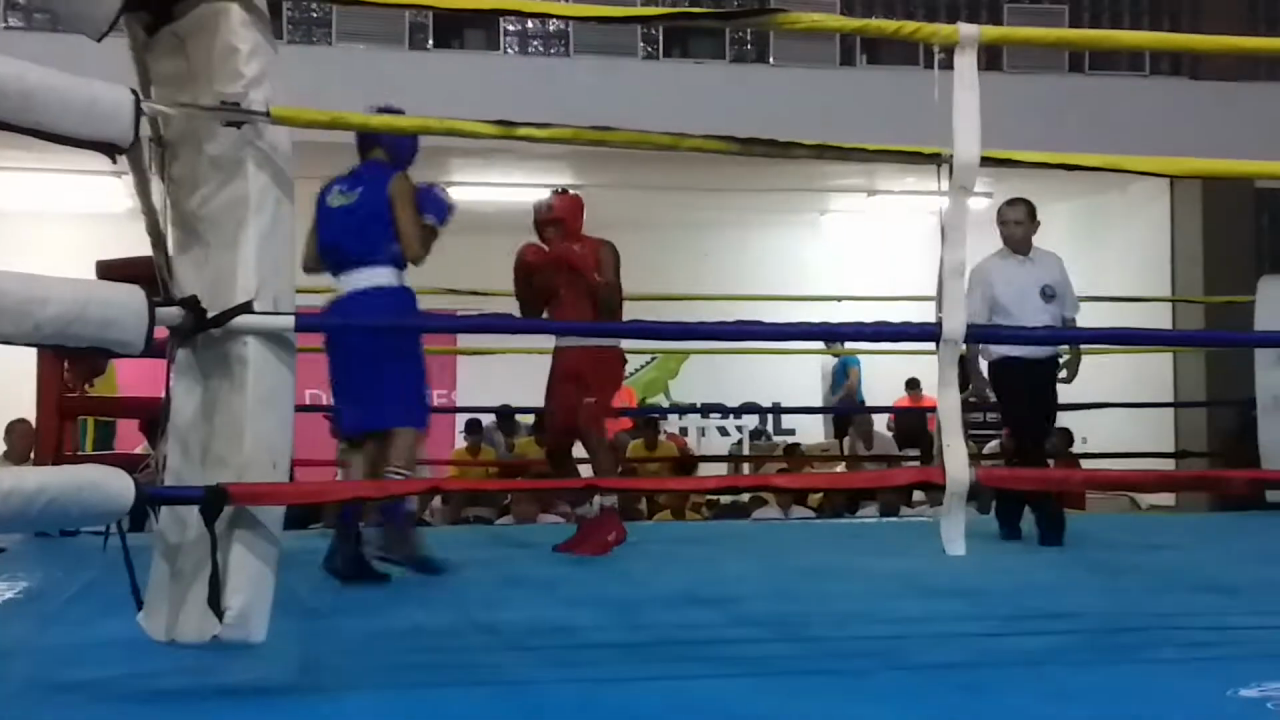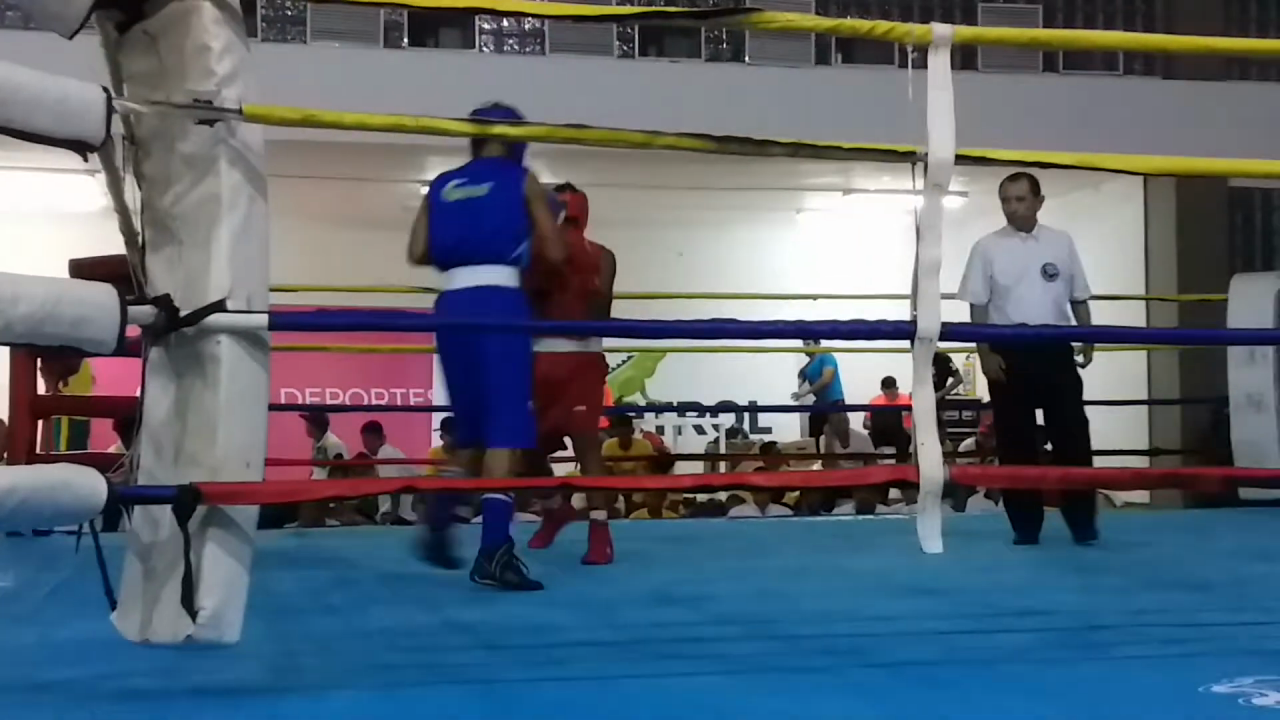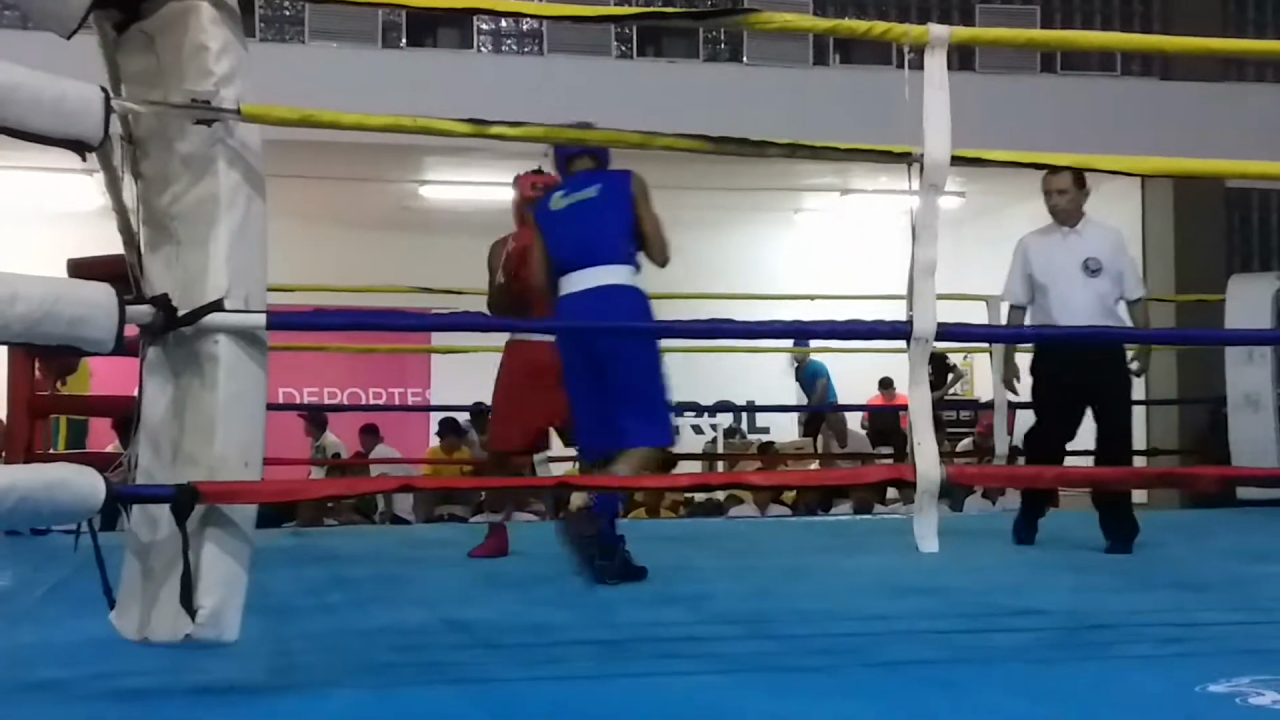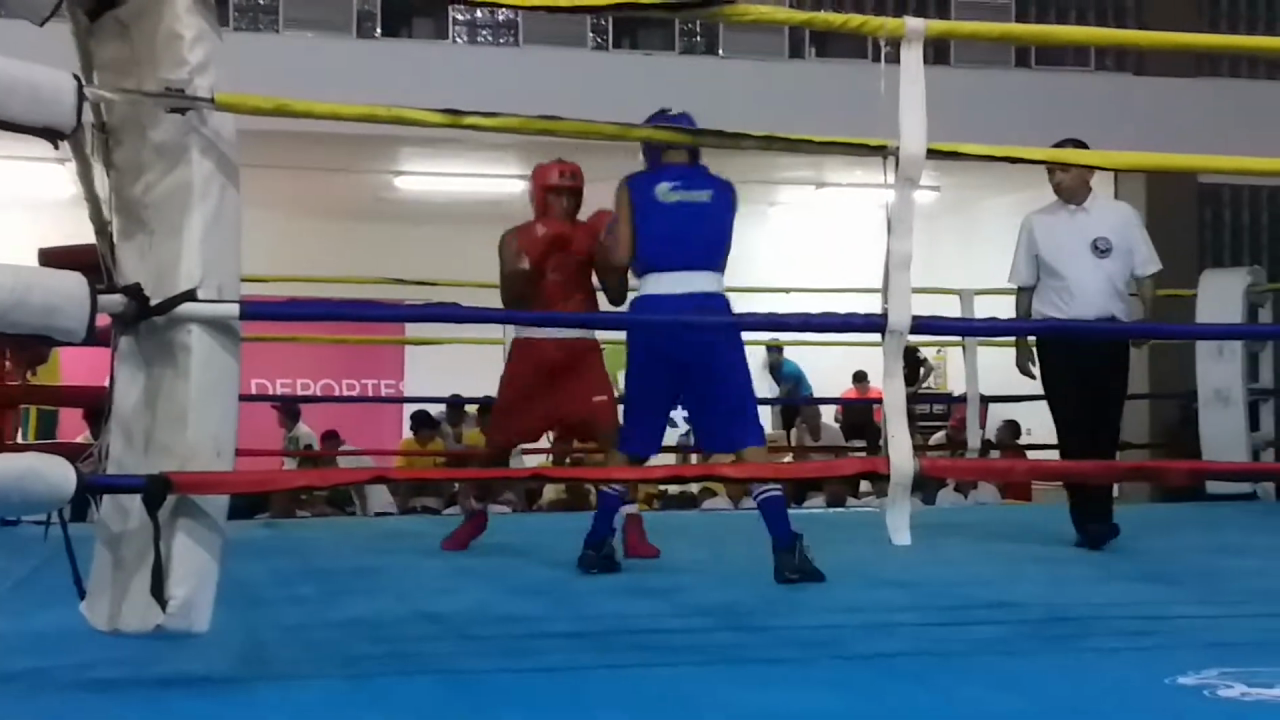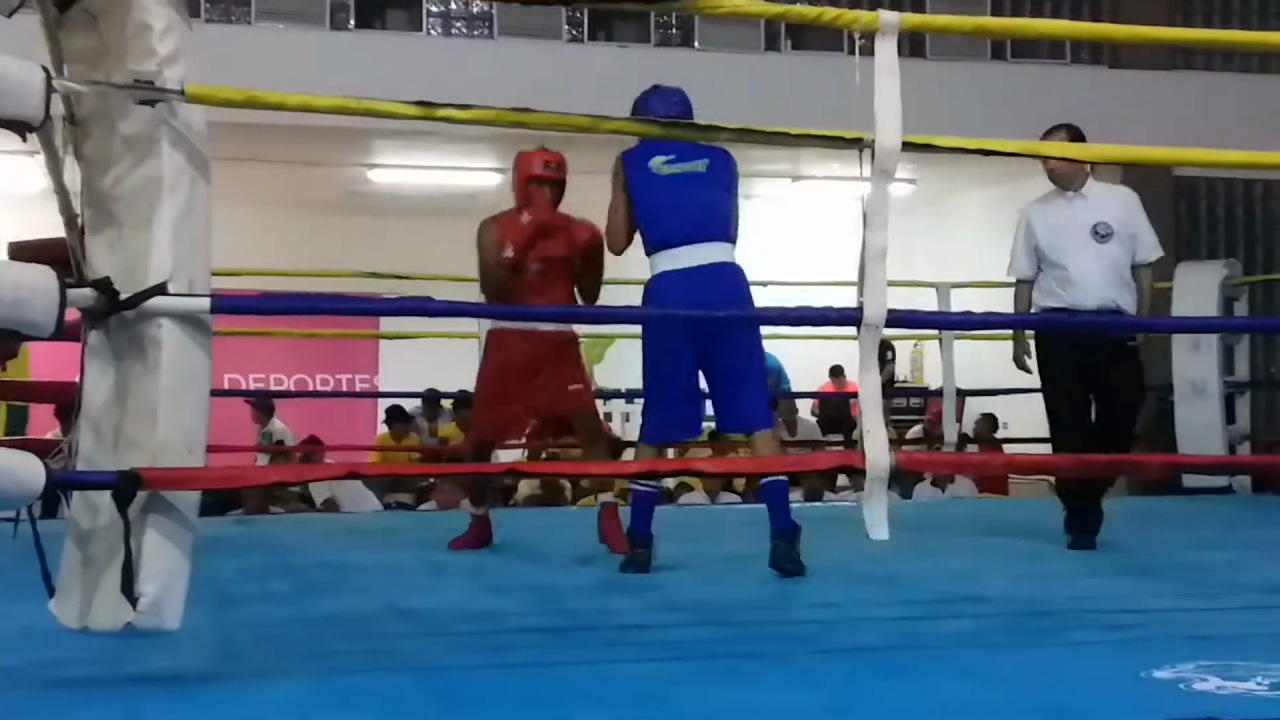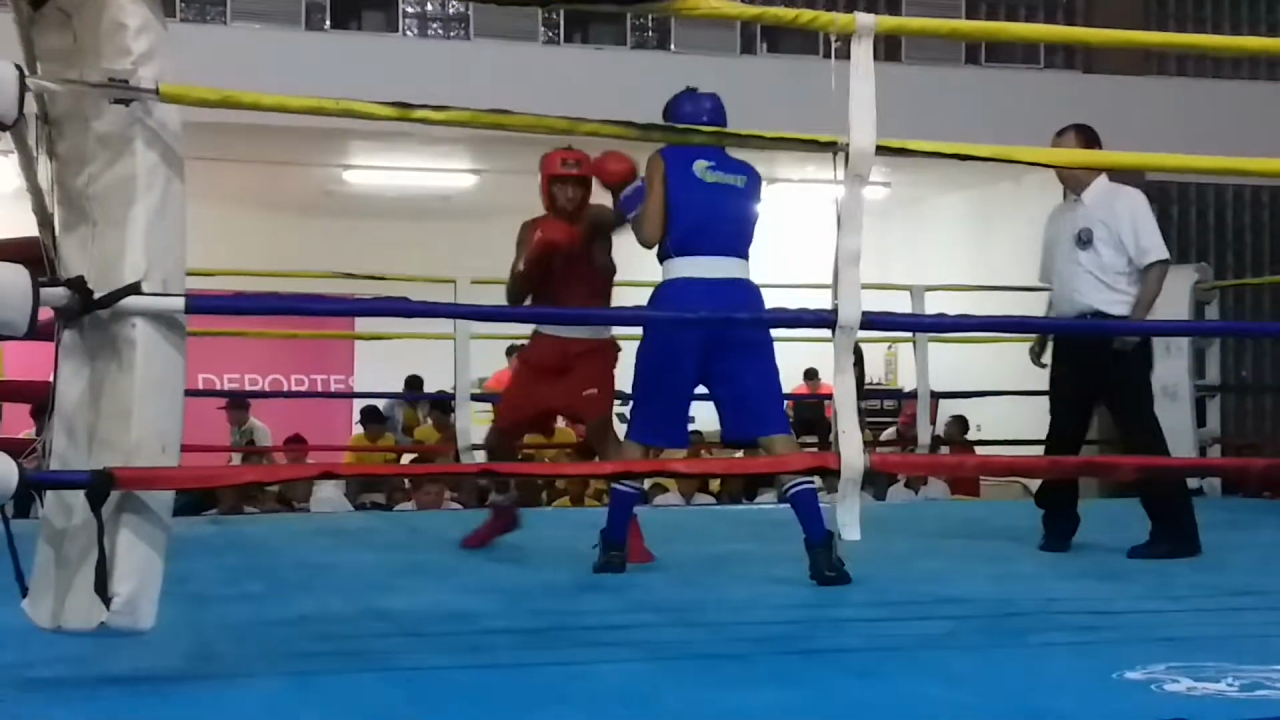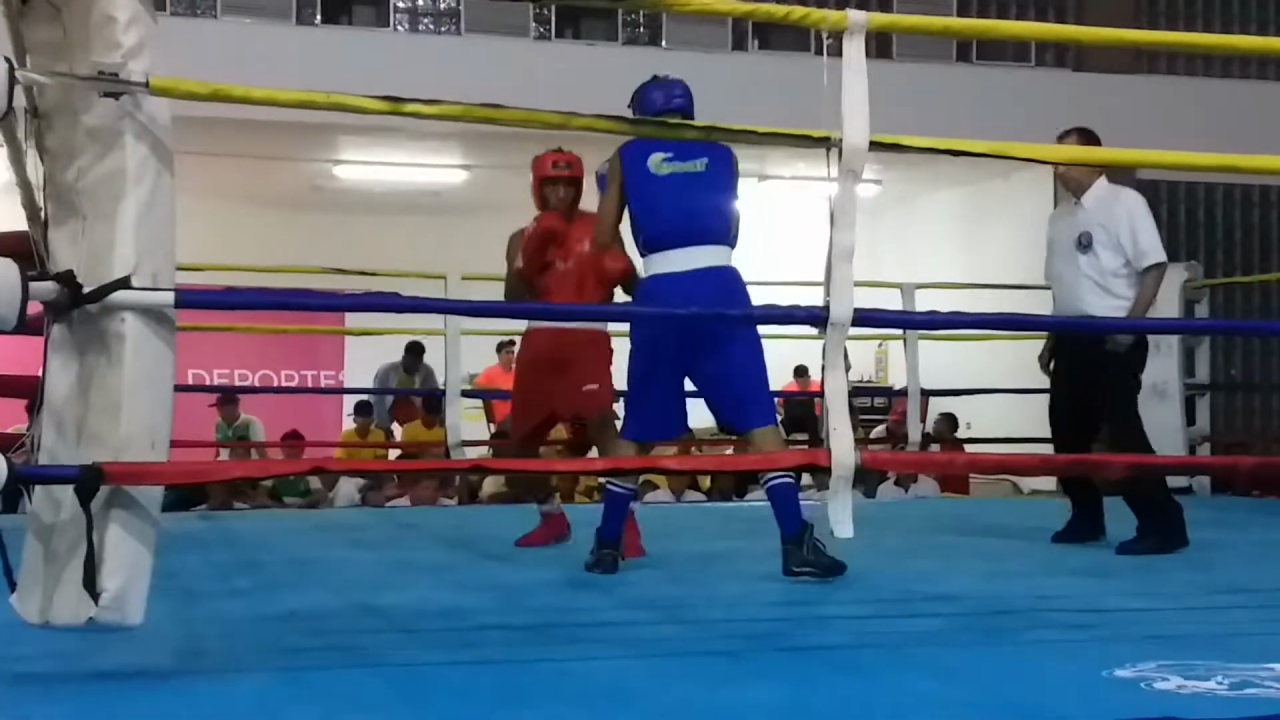
dt=0.4s
person 1, frame 1
left shoulder: (331, 191)
right shoulder: (394, 183)
left elbow: (310, 261)
right elbow: (414, 253)
right wrist: (431, 226)
left hip: (343, 311)
right hip: (385, 305)
left knee: (362, 432)
right knee: (406, 419)
left ankle: (346, 546)
right ankle: (395, 530)
person 1, frame 2
left shoulder: (441, 187)
right shoulder: (523, 180)
left elbow: (416, 253)
right elbow: (555, 253)
right wrist: (520, 242)
left hip: (452, 308)
right hip: (499, 304)
left knee: (475, 431)
right knee: (508, 433)
left ankle: (438, 524)
right ankle: (494, 554)
person 1, frame 3
left shoulder: (545, 206)
right shoulder: (626, 183)
left elbow: (539, 277)
right elbow: (659, 254)
left hip: (571, 312)
right hip: (620, 307)
left knee: (598, 441)
right knee: (649, 431)
left ankle: (608, 551)
right ankle: (593, 521)
person 1, frame 4
left shoulder: (633, 186)
right shoulder: (723, 190)
left elbow: (619, 258)
left hip: (653, 313)
right hip: (709, 312)
left knee: (635, 438)
right knee: (745, 434)
left ankle: (597, 544)
right ankle: (786, 550)
person 1, frame 5
left shoulder: (629, 164)
right shoulder: (722, 160)
left elbow: (616, 242)
left hip: (667, 291)
right hip: (723, 284)
left knee: (658, 426)
right knee: (758, 415)
left ankle: (638, 545)
right ankle: (783, 537)
person 1, frame 6
left shoulder: (664, 161)
right shoulder: (748, 176)
left elbow: (650, 236)
left wrist: (634, 211)
left hip: (679, 298)
right hip: (737, 297)
left knee: (645, 429)
right knee: (772, 427)
left ankle: (613, 545)
right ankle: (820, 546)
person 1, frame 7
left shoulder: (626, 157)
right shoulder: (722, 156)
left elbow: (604, 238)
left wrist: (612, 196)
left hip: (661, 295)
right hip: (719, 289)
left knee: (638, 428)
right knee: (758, 418)
left ankle: (607, 545)
right ankle: (796, 537)
person 2, frame 1
left shoulder: (1053, 264)
right shoulder: (986, 270)
left elbow: (1067, 316)
right elbow: (974, 326)
left wrist: (1074, 354)
right wrist: (975, 373)
left hip: (1045, 365)
right hip: (1009, 367)
left knee: (1032, 443)
right knee: (1029, 443)
left ankle: (1007, 512)
right ankle: (1049, 521)
person 2, frame 2
left shoulder: (1061, 243)
right shoulder: (987, 248)
left elbow: (1078, 298)
right elbow: (978, 306)
left wrist: (1087, 339)
right wrist: (985, 352)
left hip: (1055, 350)
right hip: (1009, 352)
left knee: (1072, 432)
right knee: (1016, 440)
left ankle: (1081, 517)
right ankle: (1026, 523)
person 2, frame 3
left shoulder: (1110, 238)
right shoulder: (1030, 245)
left elbow: (1133, 297)
right elbow: (1018, 306)
left wrist: (1144, 344)
right wrist: (1008, 358)
left hip: (1105, 351)
right hip: (1054, 353)
left knee: (1115, 440)
right knee: (1047, 437)
left ankle: (1119, 530)
right ankle: (1029, 517)
person 2, frame 4
left shoulder: (1122, 216)
right shoulder: (1036, 223)
left elbow: (1144, 273)
right elbow: (1025, 287)
left wrist: (1147, 318)
right wrist: (1021, 341)
left hip: (1109, 335)
right hip: (1059, 337)
left knee: (1105, 431)
right knee: (1074, 427)
left ankle: (1093, 518)
right ankle: (1090, 520)
person 2, frame 5
left shoulder: (1123, 200)
right shoulder: (1035, 213)
left elbow: (1144, 264)
right elbow: (1025, 280)
left wrist: (1143, 316)
right wrist: (1018, 334)
left hip: (1114, 328)
right hip: (1060, 328)
left knee: (1119, 420)
right knee: (1070, 426)
left ankle: (1082, 506)
right ankle: (1082, 520)
person 2, frame 6
left shoulder: (1125, 200)
right shoulder: (1057, 217)
left elbow: (1156, 264)
left wrist: (1135, 320)
right wrist: (1043, 334)
left hip: (1118, 333)
right hip: (1072, 335)
left knee: (1138, 430)
right knee: (1063, 431)
left ankle: (1175, 530)
right ankle: (1058, 524)
person 2, frame 7
left shoulder: (1124, 203)
right shoulder: (1059, 217)
left elbow: (1154, 266)
left wrist: (1132, 324)
right wrist: (1051, 340)
left hip: (1112, 337)
right hip: (1073, 338)
left knee: (1122, 429)
right knee: (1067, 428)
left ankle: (1162, 524)
right ankle: (1088, 516)
person 3, frame 1
left shoulder: (602, 251)
right shoulder: (548, 261)
left elbow: (612, 308)
right elbow: (530, 315)
left wrist: (586, 272)
right wrist: (525, 277)
left hip: (601, 353)
right hip: (565, 356)
left knee: (589, 426)
right knee: (556, 446)
left ankle: (610, 522)
right ankle: (588, 523)
person 3, frame 2
left shoulder: (600, 257)
right shoulder: (536, 257)
left elbow: (600, 317)
left wrist: (586, 274)
right wrist: (534, 272)
left hip: (584, 360)
right hip: (543, 360)
left knee: (585, 437)
right knee: (531, 445)
left ankle: (599, 531)
right ankle: (555, 510)
person 3, frame 3
right shoulder: (504, 249)
right elbow: (498, 309)
right wrist: (509, 269)
right hip: (524, 351)
right knee: (501, 444)
right ankle: (496, 531)
person 3, frame 4
left shoulder: (587, 235)
right shoulder: (516, 239)
left elbow: (617, 296)
right elbow: (511, 301)
right wrist: (533, 257)
left hip: (579, 348)
right hip: (531, 349)
left knee: (610, 431)
right knee: (497, 440)
left ankle: (632, 529)
right ankle: (473, 515)
person 3, frame 5
left shoulder: (570, 230)
right shoulder: (495, 228)
left elbow: (589, 295)
right elbow: (492, 291)
left wrist: (592, 254)
right wrist: (517, 246)
left hip: (557, 341)
right hip: (509, 342)
left knee: (588, 422)
right knee: (481, 439)
left ankle: (609, 520)
right ankle: (479, 524)
person 3, frame 6
left shoulder: (595, 221)
right shoulder: (531, 231)
left elbow: (623, 217)
right elbow: (515, 298)
right wrist: (530, 258)
left hip: (591, 345)
right hip: (545, 344)
left knee: (599, 427)
right knee: (500, 435)
left ankle: (627, 528)
right ankle: (502, 511)
person 3, frame 7
left shoulder: (598, 228)
right shoulder: (523, 237)
left elbow: (633, 287)
right elbow: (514, 300)
left wrist: (623, 273)
right wrist: (527, 255)
left hip: (588, 338)
right hip: (540, 342)
left knee: (599, 421)
right knee: (520, 438)
left ankle: (624, 521)
right ankle: (553, 518)
